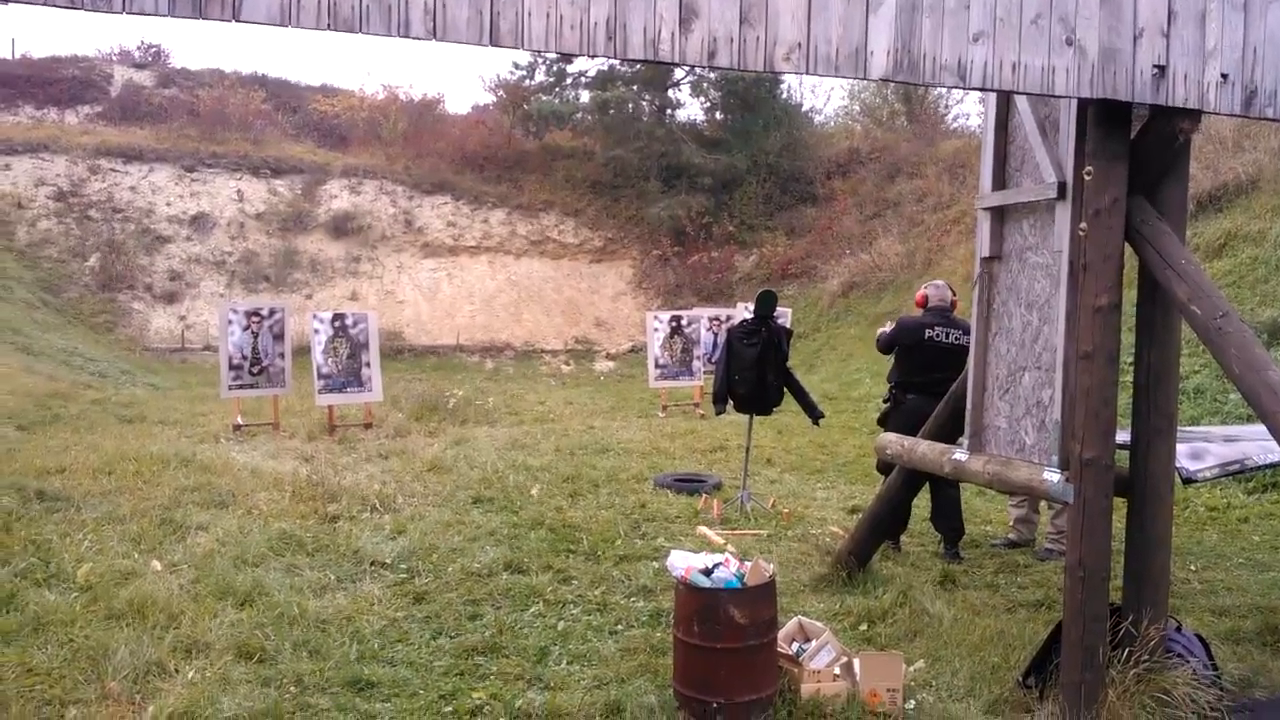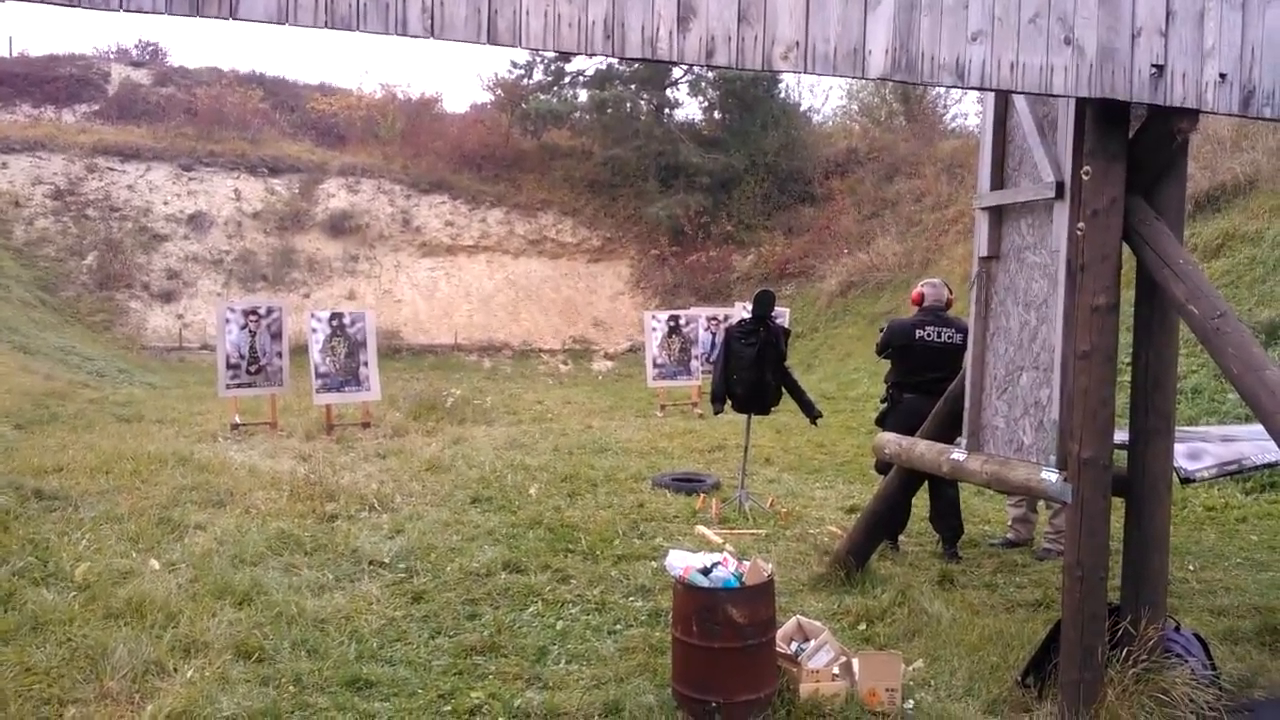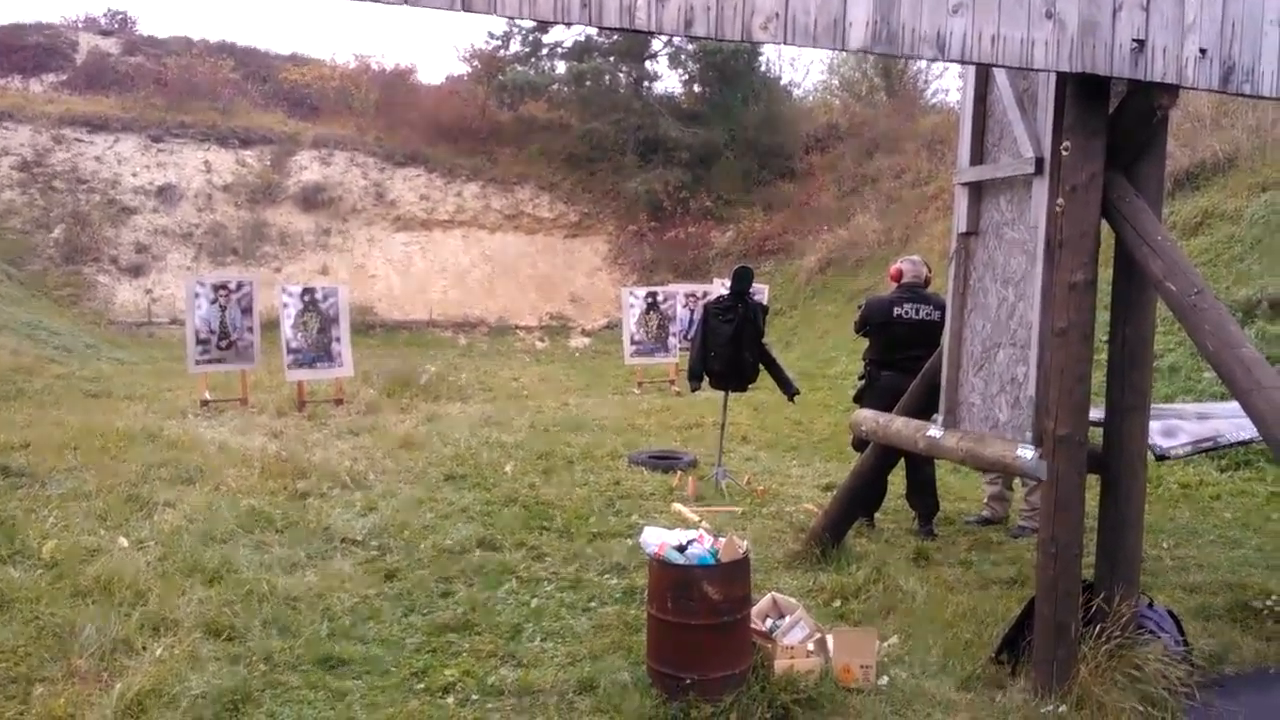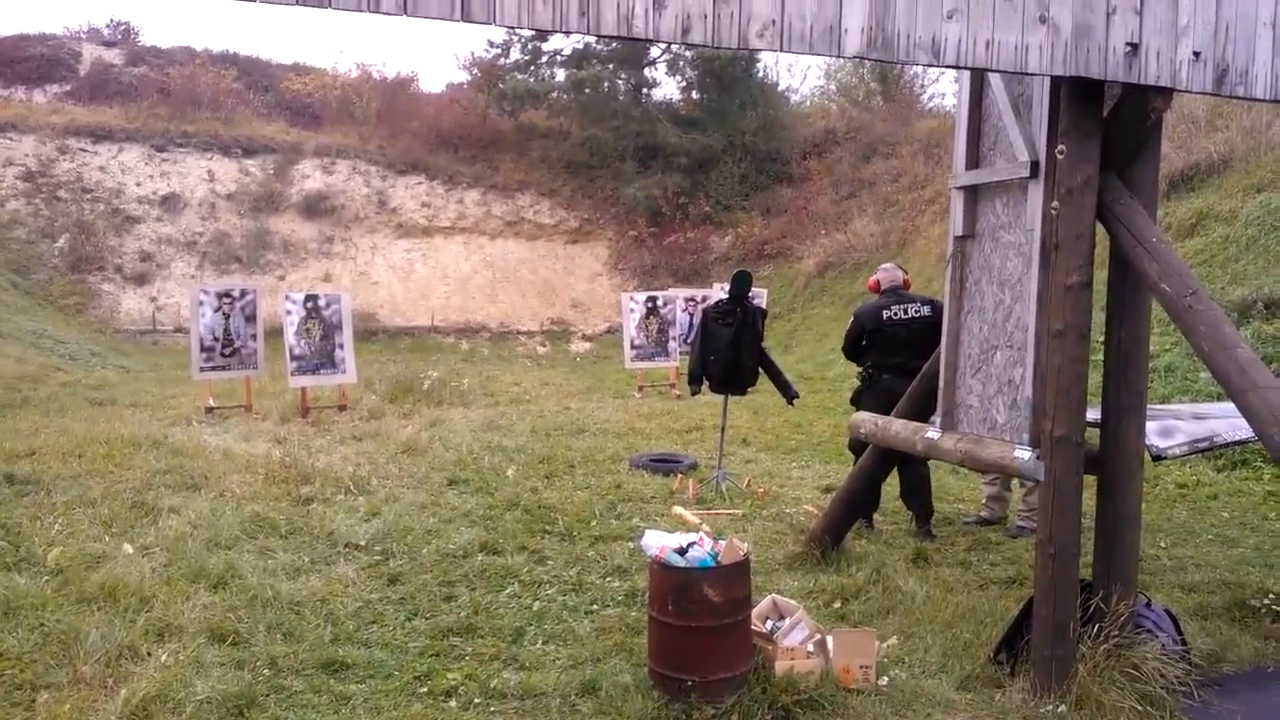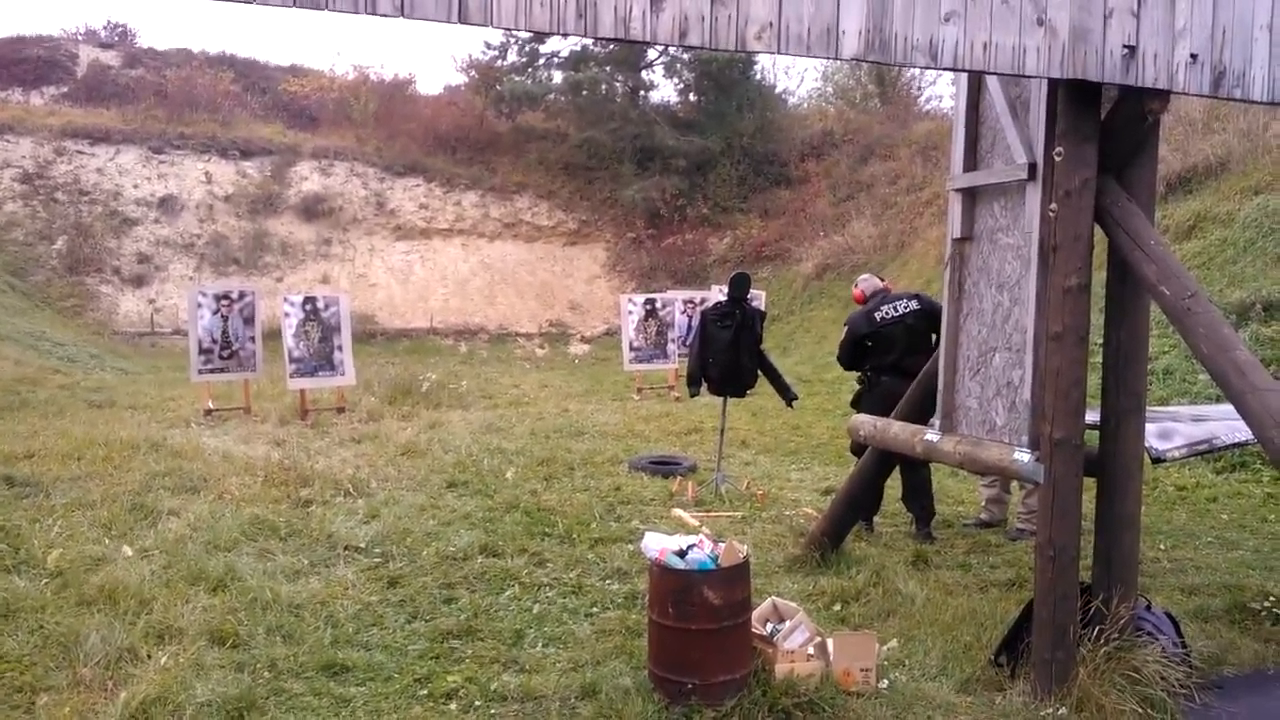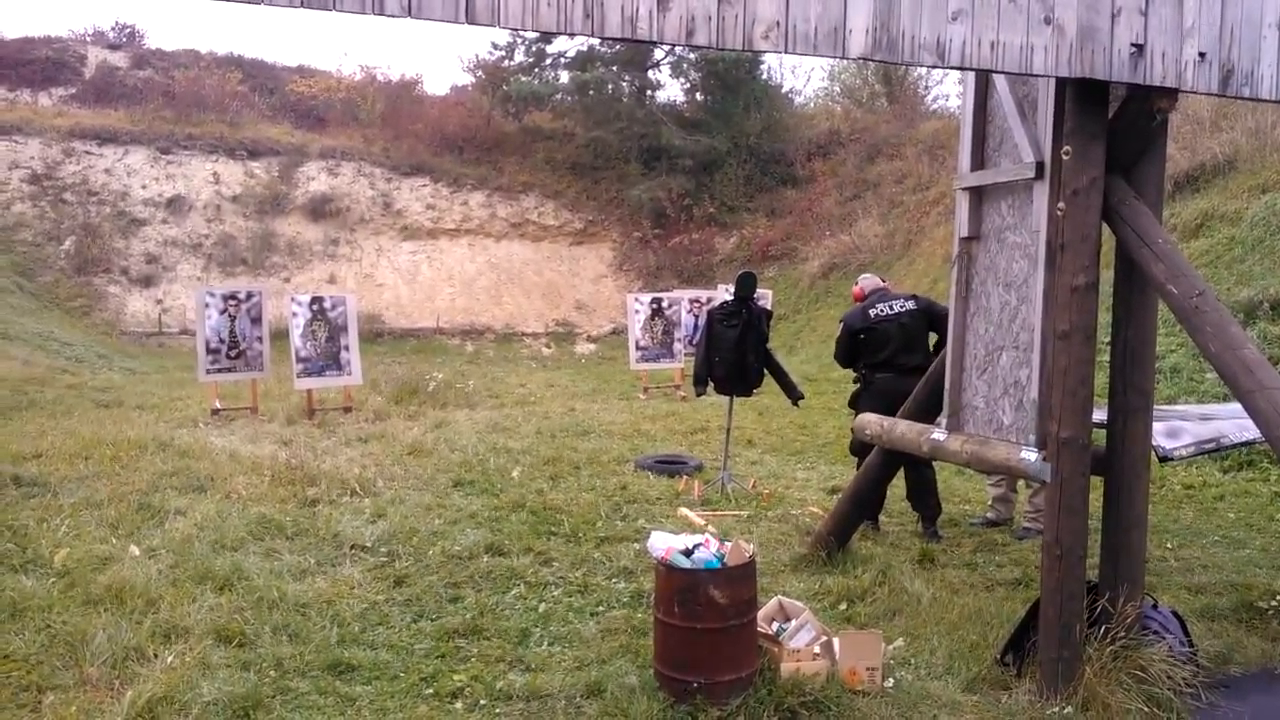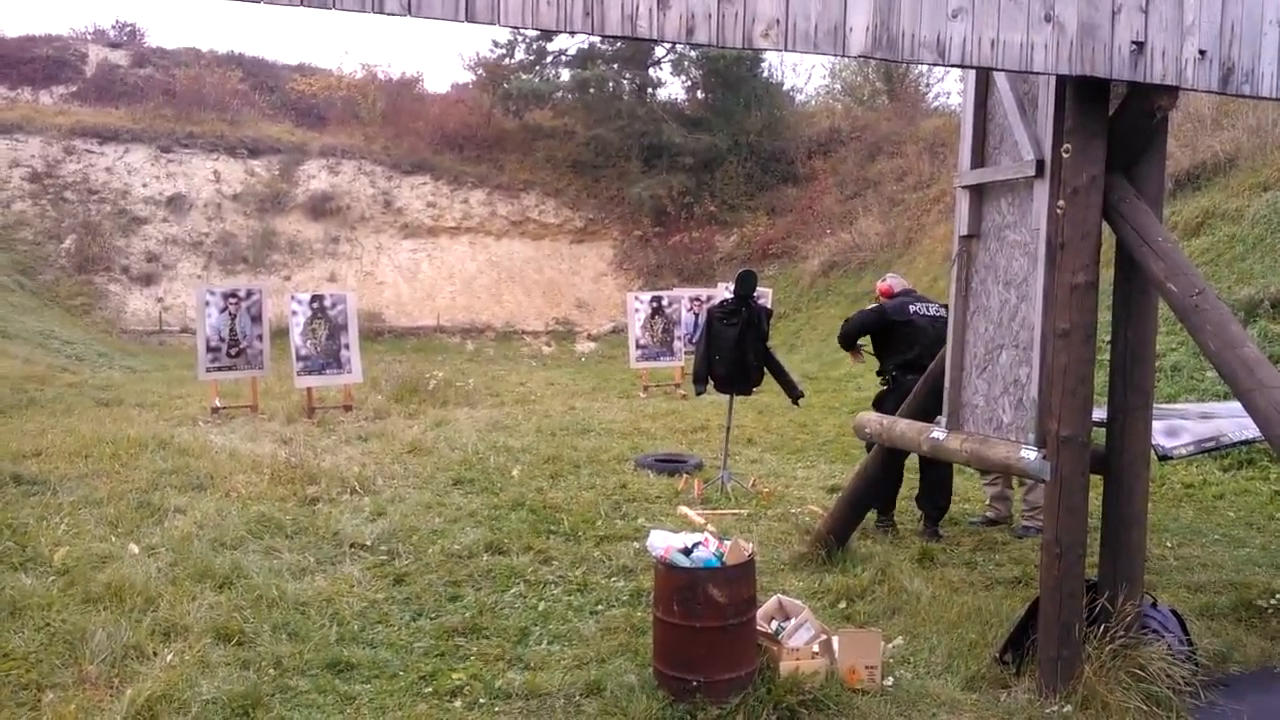
dt=0.7s
person 1, frame 1
left shoulder: (910, 325)
right shoulder: (965, 331)
left elbow: (883, 346)
right elbow: (958, 362)
left wrist: (884, 332)
left hip: (909, 407)
right knee: (945, 476)
left ankle: (891, 537)
right ankle: (951, 543)
person 1, frame 2
left shoulder: (900, 327)
right shoulder: (962, 330)
left elbow: (881, 350)
right elbow: (964, 363)
left hip: (906, 407)
right knee: (944, 476)
left ankle: (889, 536)
right ankle: (949, 543)
person 1, frame 3
left shoulder: (878, 305)
right shoulder: (940, 307)
left elbow: (860, 328)
left hip: (883, 385)
right knee: (921, 454)
left ankle: (865, 514)
right ankle: (925, 521)
person 1, frame 4
left shoulder: (866, 313)
right shoulder: (931, 307)
left elbow: (849, 350)
left hip: (879, 389)
left knee: (868, 453)
right knee: (914, 455)
left ankle: (864, 515)
right ankle: (923, 521)
person 1, frame 5
left shoulder: (859, 320)
right shoulder: (919, 302)
left elbow: (846, 361)
right wrist: (930, 360)
left hip: (881, 391)
right knee: (916, 457)
left ankle: (864, 518)
right ankle: (923, 524)
person 1, frame 6
left shoulder: (855, 317)
right shoulder: (917, 304)
left elbow: (843, 358)
right elbow: (949, 325)
right wrist: (935, 357)
left hip: (879, 389)
right hip: (917, 387)
left knee: (870, 455)
right knee: (919, 456)
left ankle: (868, 517)
right ankle: (929, 523)
person 1, frame 7
left shoulder: (888, 310)
right shoulder: (940, 310)
left elbow: (847, 331)
left wrist: (852, 347)
left hip: (905, 388)
left knee: (887, 453)
right knee: (937, 457)
left ankle: (885, 516)
right ankle: (932, 522)
